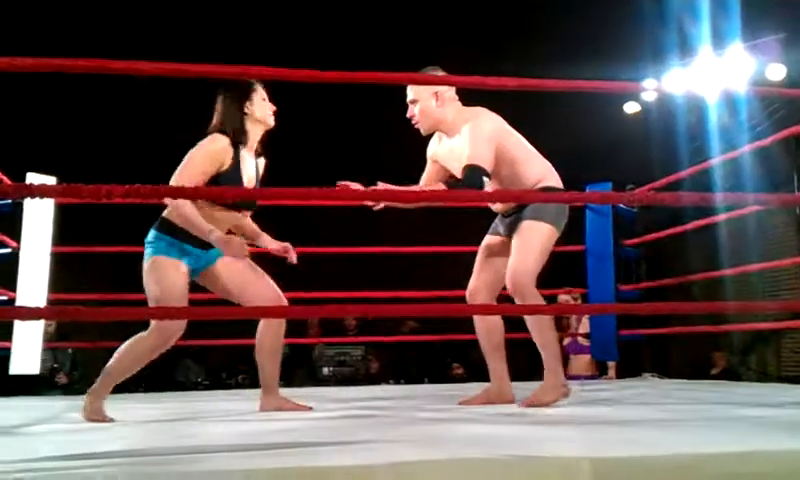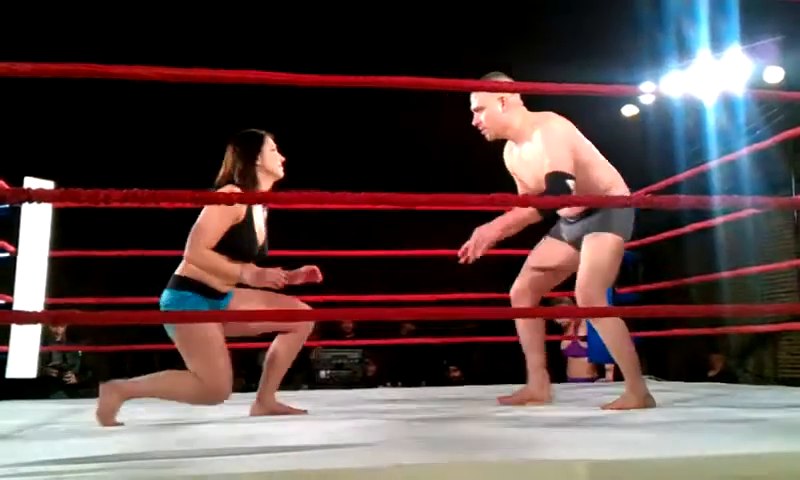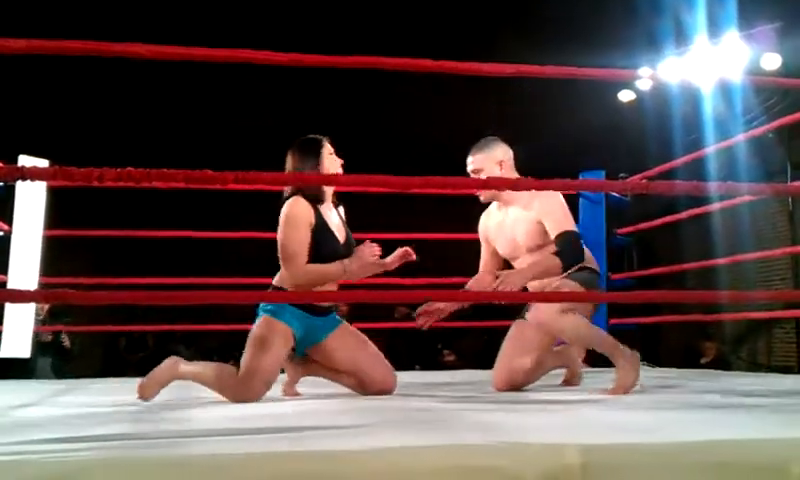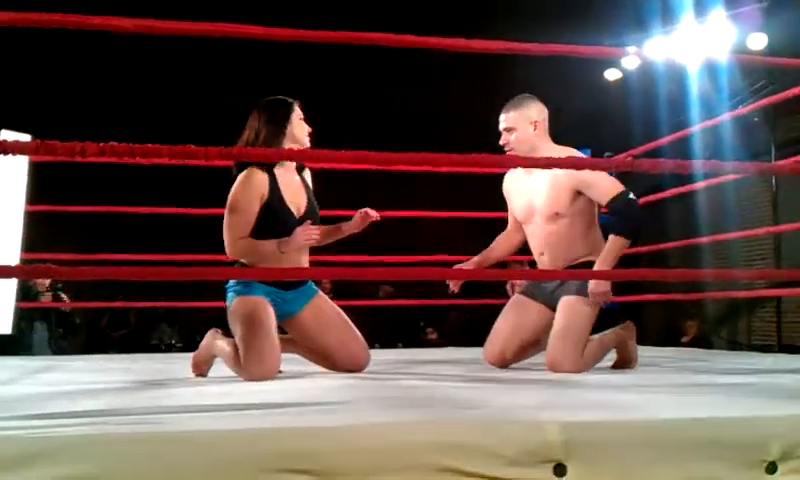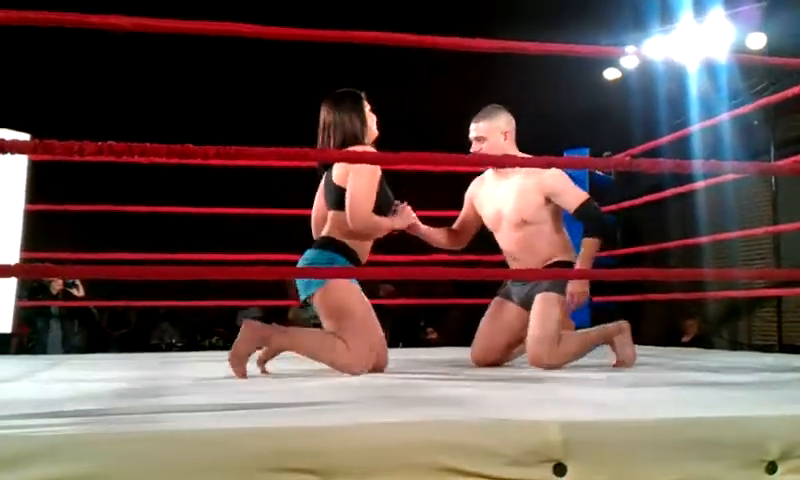
dt=0.7s
person 1, frame 1
left shoulder: (259, 158)
right shoulder: (220, 146)
right elbow: (174, 194)
left wrist: (267, 242)
right wrist: (213, 232)
left hip: (209, 250)
right hip: (171, 242)
left knee: (274, 303)
right knee: (168, 328)
left ankle: (271, 396)
right ankle: (96, 395)
person 1, frame 2
left shoulder: (260, 207)
right shoulder: (232, 196)
right elbow: (193, 252)
left wrist: (287, 277)
right wrist: (248, 275)
left hip: (220, 301)
right hip: (187, 298)
left knee: (303, 317)
right knee: (216, 388)
left ankle: (264, 401)
right ankle: (118, 390)
person 1, frame 3
left shoulder: (336, 210)
right shoulder: (299, 207)
right elbow: (296, 274)
left wrist: (385, 264)
right wrist: (351, 263)
left hip: (323, 318)
right hip: (284, 311)
left knee: (383, 383)
right knee: (245, 389)
left ankle: (299, 366)
right ankle: (180, 368)
person 1, frame 4
left shoulder: (303, 174)
right shoulder: (255, 178)
right elbow: (234, 248)
left wrist: (347, 228)
right wrist: (285, 245)
left hip: (300, 289)
right hip: (255, 288)
left knee: (357, 360)
right knee: (261, 369)
left ankle: (279, 343)
right ankle: (217, 343)
person 1, frame 5
left shoulder: (336, 165)
right shoulder: (364, 154)
right elbow: (356, 221)
left wrist: (382, 226)
right wrist: (394, 221)
left hip: (323, 261)
right hip: (328, 264)
left knee: (376, 360)
right knee: (357, 360)
left ankle: (282, 337)
right ankle: (265, 333)
person 2, frame 1
left shoulder: (480, 123)
right shoulder: (439, 146)
left elbow: (472, 185)
right elbow: (425, 193)
left wrist: (402, 193)
right wrist: (374, 194)
left hip: (542, 199)
right hip: (508, 213)
left knee: (519, 281)
right knee: (478, 294)
left ankle: (554, 379)
right ankle: (500, 386)
person 2, frame 2
left shoulder: (550, 129)
right shoulder: (511, 152)
left elbow: (559, 192)
right elbow: (529, 204)
left wrist: (499, 226)
right wrist: (493, 233)
left hip: (607, 210)
right hip: (569, 221)
left knee: (587, 297)
right knee: (521, 293)
left ankle: (638, 390)
right ankle: (538, 382)
person 2, frame 3
left shoulder: (543, 199)
right shoulder: (487, 221)
left elbow: (571, 252)
right elbow: (486, 279)
left wrist: (522, 275)
right wrist: (447, 305)
left knee: (542, 316)
right knee: (503, 381)
left ankle: (620, 354)
right ankle: (566, 355)
person 2, frame 4
left shoulder: (573, 167)
right shoulder: (512, 180)
left elbow: (629, 211)
left wrist: (602, 270)
right wrist: (475, 263)
left hip: (584, 277)
right hip: (543, 281)
left knee: (561, 363)
right knee: (495, 356)
left ankle: (620, 335)
right ankle: (559, 334)
person 2, frame 5
left shoulder: (541, 175)
right shoulder: (478, 188)
left elbow: (594, 219)
right elbow: (457, 237)
right wrist: (419, 229)
left hip: (555, 276)
right hip: (517, 284)
left knee: (541, 358)
right knee: (482, 356)
left ankle: (612, 331)
right ankle: (546, 333)
